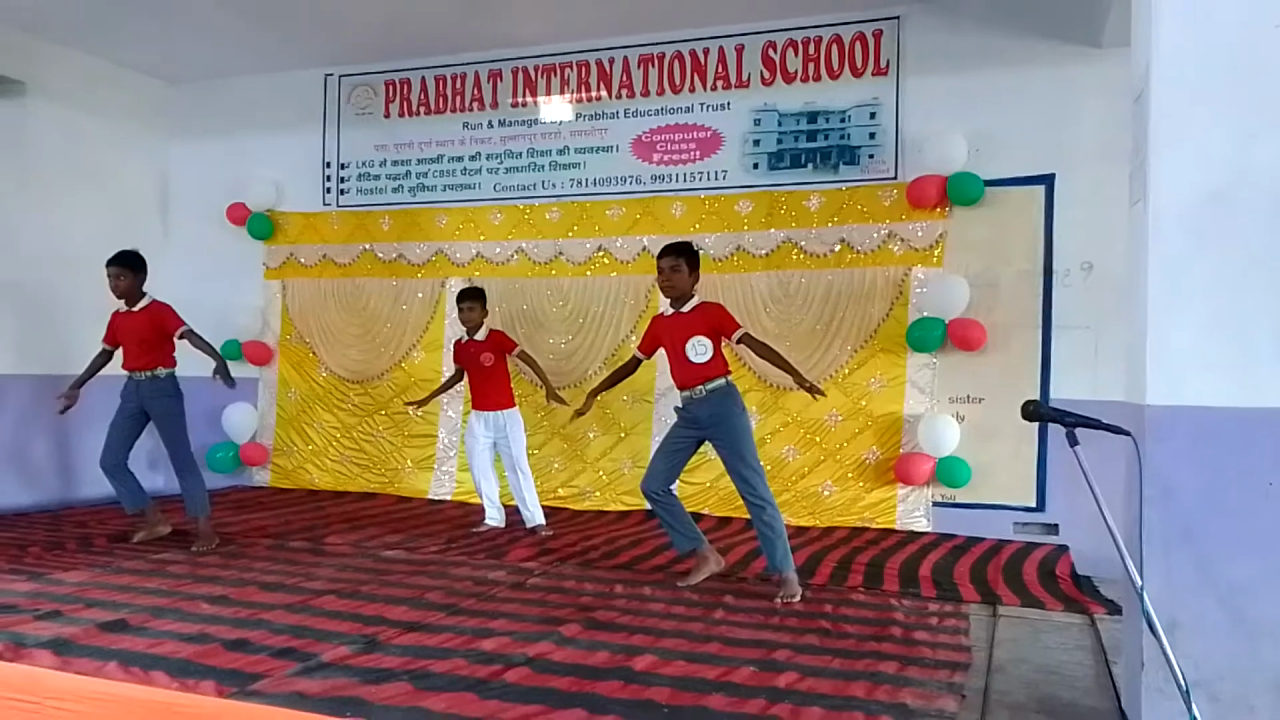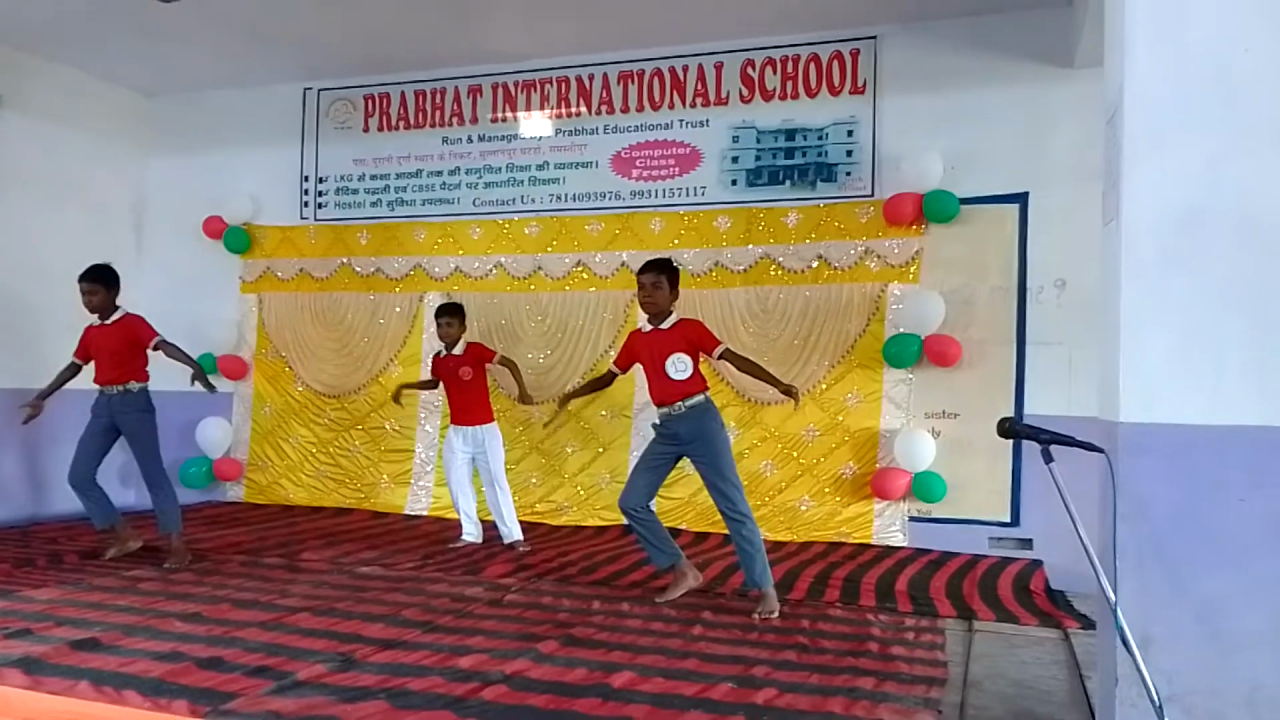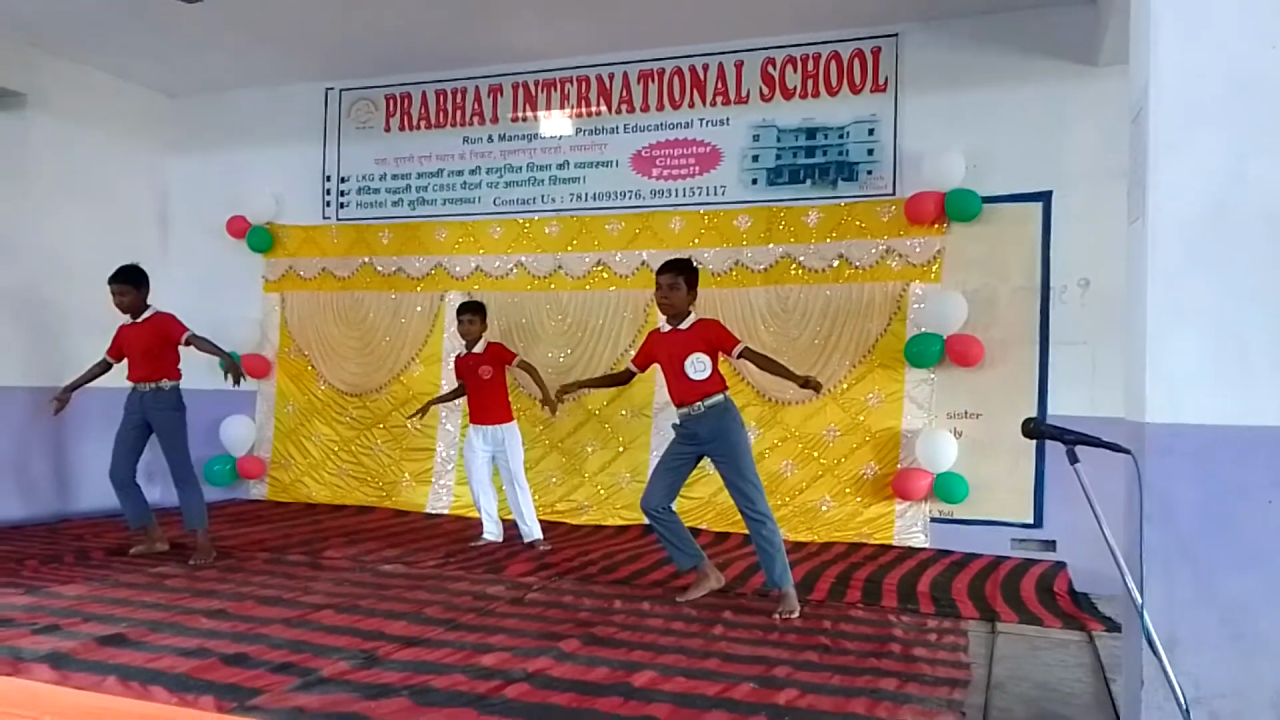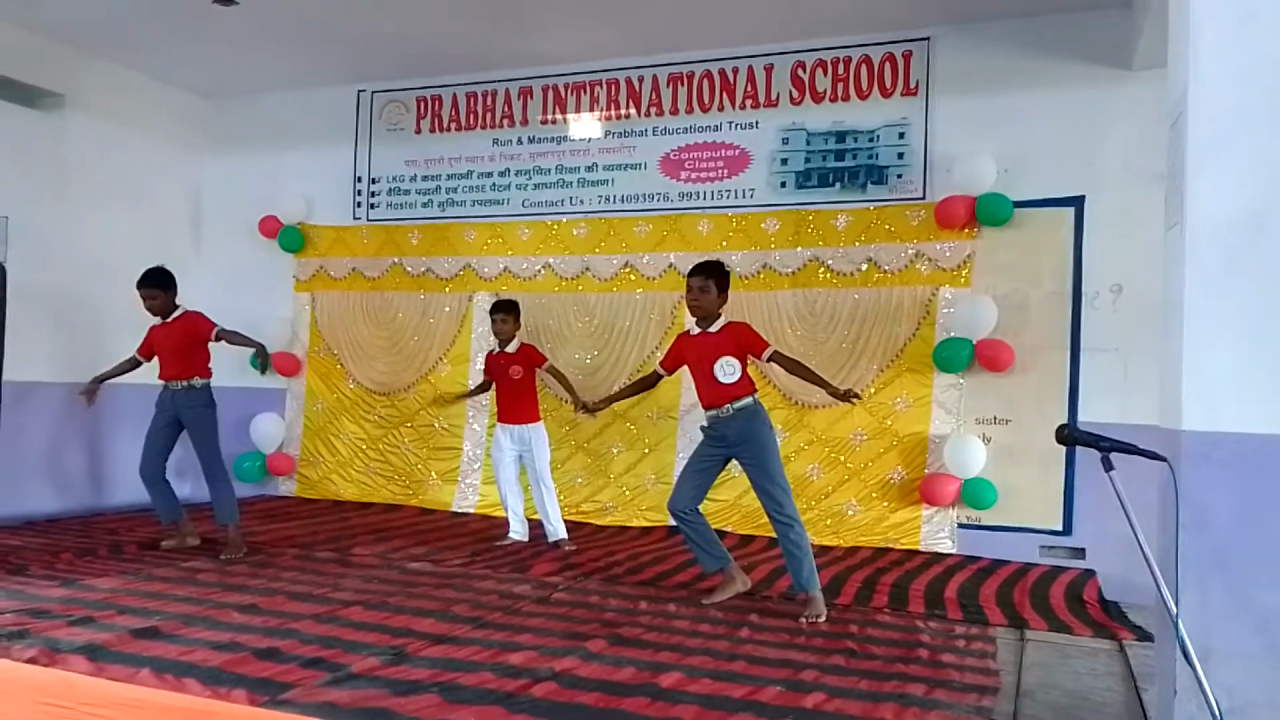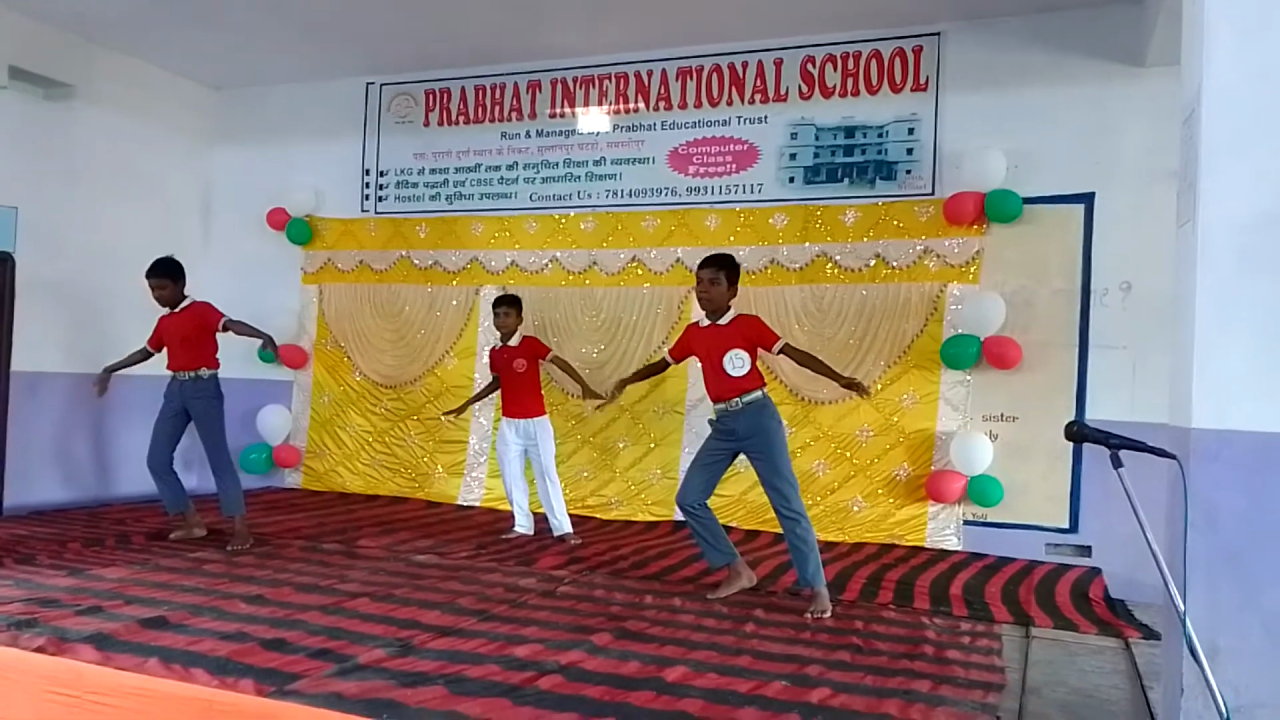
dt=1s
person 1, frame 1
left shoulder: (712, 312)
right shoulder: (658, 324)
left elbow: (753, 344)
right elbow: (632, 364)
left wrist: (797, 376)
right wrist: (593, 394)
left hip: (722, 404)
right hip: (688, 412)
left knee: (754, 490)
right knee: (653, 485)
left ankle: (787, 573)
right ankle: (706, 555)
person 1, frame 2
left shoulder: (691, 328)
right shoulder: (635, 339)
left elbow: (734, 358)
right elbow: (608, 377)
left wrist: (779, 384)
right wrist: (571, 396)
left hip: (701, 420)
right hip: (666, 428)
left knee: (733, 506)
right knee: (631, 502)
left ankle: (766, 589)
right ankle: (683, 571)
person 1, frame 3
left shoulder: (710, 328)
right shoulder: (655, 340)
left elbow: (754, 357)
right elbow: (625, 376)
left wrist: (797, 379)
right wrist: (581, 385)
left hip: (721, 420)
right hip: (686, 429)
left knee: (753, 506)
right knee: (653, 502)
left ankle: (786, 590)
right ankle: (705, 573)
person 1, frame 4
left shoulder: (739, 332)
right shoulder: (684, 342)
left elbow: (784, 361)
right elbow: (653, 378)
left wrist: (830, 388)
right wrist: (607, 401)
left hip: (749, 423)
right hip: (715, 431)
left knee: (781, 509)
right knee: (680, 504)
left ankle: (813, 594)
right ankle: (732, 575)
person 1, frame 5
left shoulder: (749, 325)
right shoulder: (693, 333)
left elbow: (794, 353)
right elbow: (662, 363)
left wrist: (840, 379)
right wrist: (626, 381)
left hip: (757, 417)
right hip: (723, 424)
left knee: (788, 504)
right knee: (688, 498)
left ankle: (818, 589)
right ankle: (738, 570)
person 2, frame 1
left shoulder: (160, 311)
right shoulder: (117, 318)
left elbow: (190, 335)
right elbow: (105, 354)
left wrist: (219, 360)
right wrist: (76, 387)
left hip: (161, 388)
right hip: (132, 390)
left knee: (182, 459)
right knee: (110, 461)
left ankle: (205, 527)
right ankle: (154, 520)
person 2, frame 2
left shoulder: (133, 323)
right shoulder: (90, 332)
left elbow: (163, 346)
right elbow: (74, 367)
left wrist: (195, 366)
right wrist: (41, 398)
left hip: (133, 402)
right hip: (103, 404)
left knee: (153, 474)
right knee: (79, 475)
left ankle: (178, 544)
right ankle: (124, 535)
person 2, frame 3
left shoulder: (164, 322)
right shoulder: (123, 331)
left elbow: (194, 340)
right elbow: (105, 364)
left wrist: (226, 357)
right wrist: (69, 389)
left hip: (164, 399)
right hip: (136, 401)
left knee: (182, 471)
right knee: (119, 473)
left ankle: (203, 542)
right ankle: (153, 537)
person 2, frame 4
left shoulder: (194, 320)
right shoulder: (154, 332)
left elbow: (224, 334)
right elbow: (134, 361)
left wrist: (256, 345)
right wrist: (98, 380)
left hip: (195, 397)
right hip: (167, 399)
left knee: (213, 467)
right knee: (150, 469)
left ankle: (235, 537)
right ankle: (185, 531)
person 2, frame 5
left shoulder: (201, 310)
right shoulder: (164, 322)
left elbow: (231, 324)
right elbow: (145, 351)
left wrist: (262, 335)
right wrist: (110, 370)
left hip: (202, 388)
right hip: (175, 389)
left knee: (219, 458)
right knee: (157, 460)
left ankle: (241, 528)
right ankle: (192, 523)
person 3, frame 1
left shoulder: (497, 338)
right shoulder: (459, 346)
left elbow: (527, 359)
right elbow: (458, 375)
left wrist: (549, 387)
right wrist: (429, 398)
left hip: (506, 415)
right hip: (478, 418)
left knee: (518, 467)
right knee: (480, 469)
left ankle: (536, 520)
right ankle: (493, 517)
person 3, frame 2
left shoulder: (475, 350)
right shoulder: (438, 360)
left elbow: (510, 363)
right elbow: (433, 383)
left wrist: (522, 389)
right wrist: (405, 386)
left hip: (485, 430)
right hip: (456, 433)
left knee: (496, 482)
right knee: (458, 484)
left ankle: (513, 536)
right ankle: (470, 533)
person 3, frame 3
left shoulder: (496, 350)
right shoulder: (460, 360)
left elbow: (528, 367)
left wrist: (546, 394)
right wrist: (432, 402)
left hip: (504, 429)
right hip: (476, 432)
left knee: (515, 481)
right knee: (479, 483)
left ankle: (533, 534)
right ankle: (491, 532)
person 3, frame 4
left shoulder: (527, 351)
right shoulder: (491, 358)
left elbow: (555, 373)
left wrist: (576, 397)
right wrist: (459, 397)
left hip: (531, 429)
right hip: (504, 431)
left knee: (541, 481)
right knee: (506, 483)
left ankle: (558, 534)
right ankle: (517, 531)
person 3, frame 5
left shoulder: (531, 344)
right shoulder: (494, 353)
left elbow: (560, 363)
left wrist: (585, 386)
right wrist: (467, 404)
left hip: (536, 422)
right hip: (509, 425)
left knee: (546, 475)
right knee: (512, 477)
left ankle: (563, 528)
right ankle: (522, 525)
